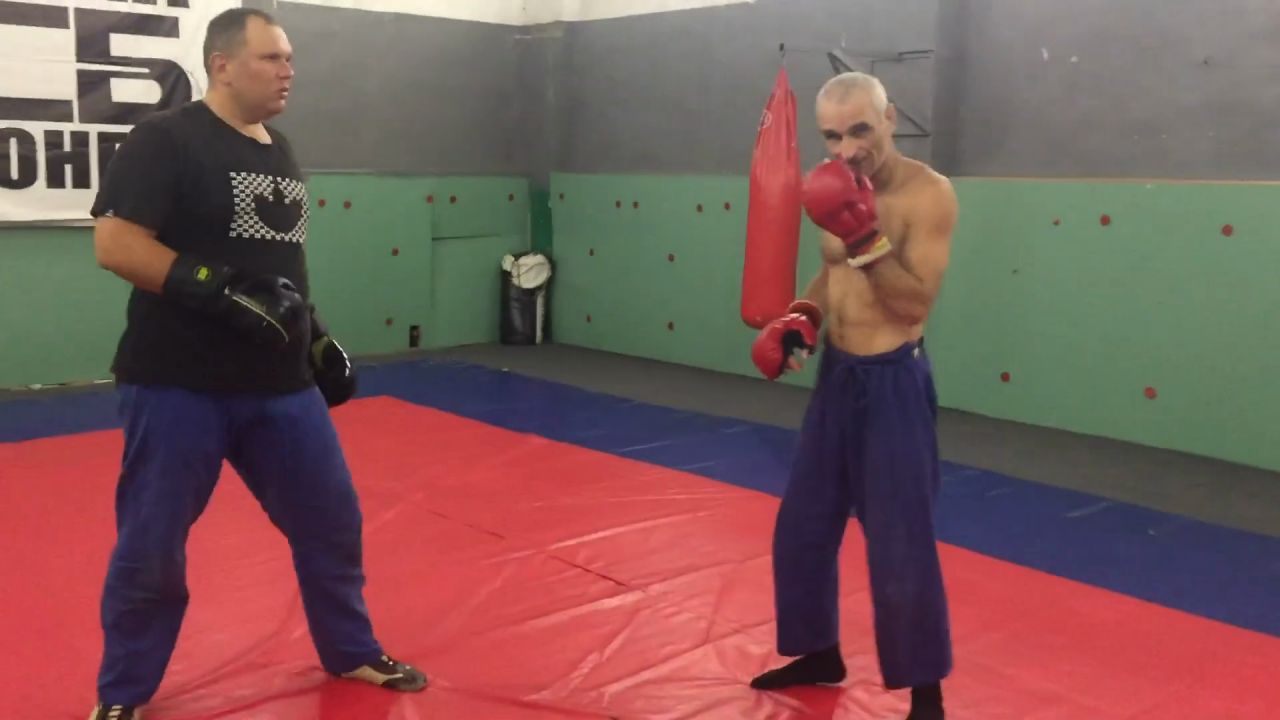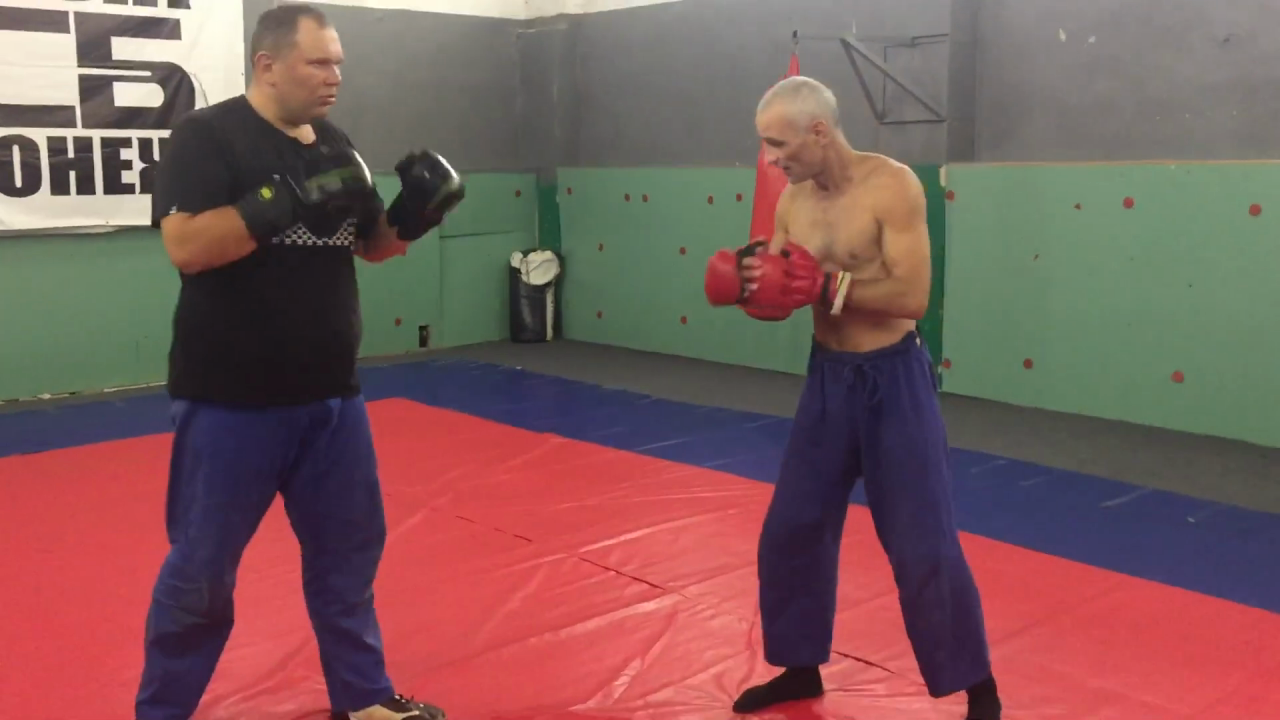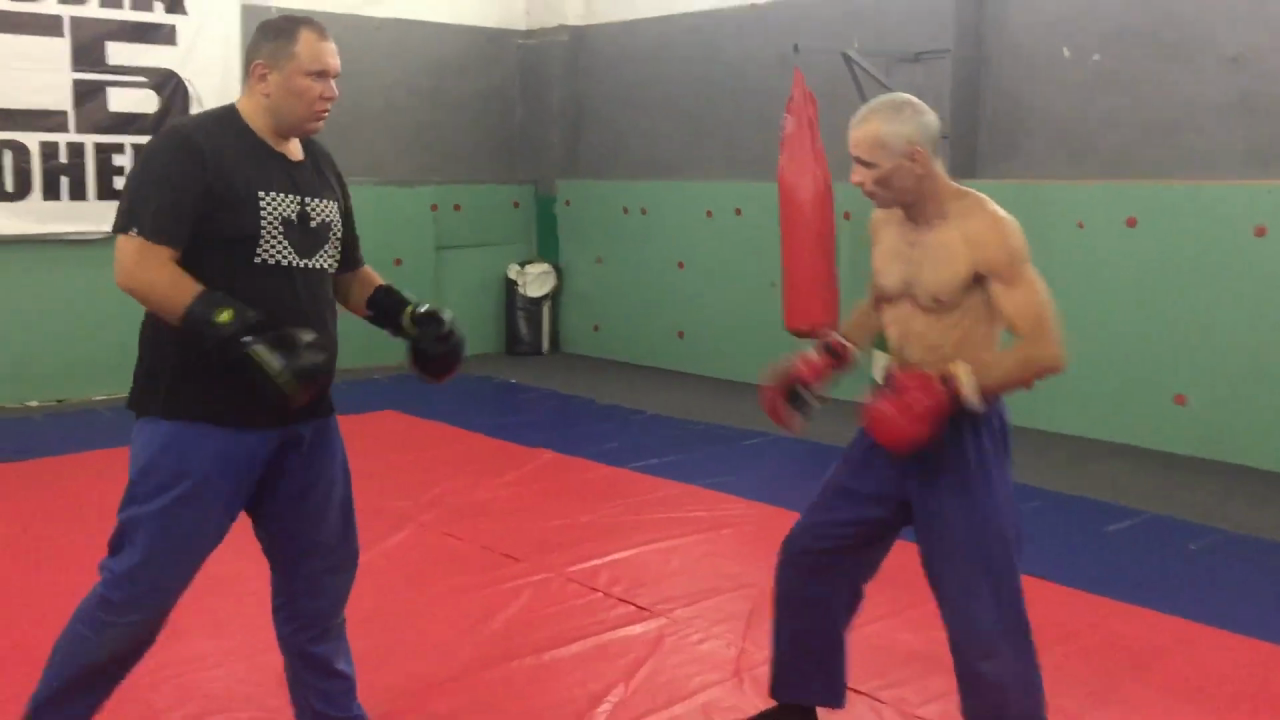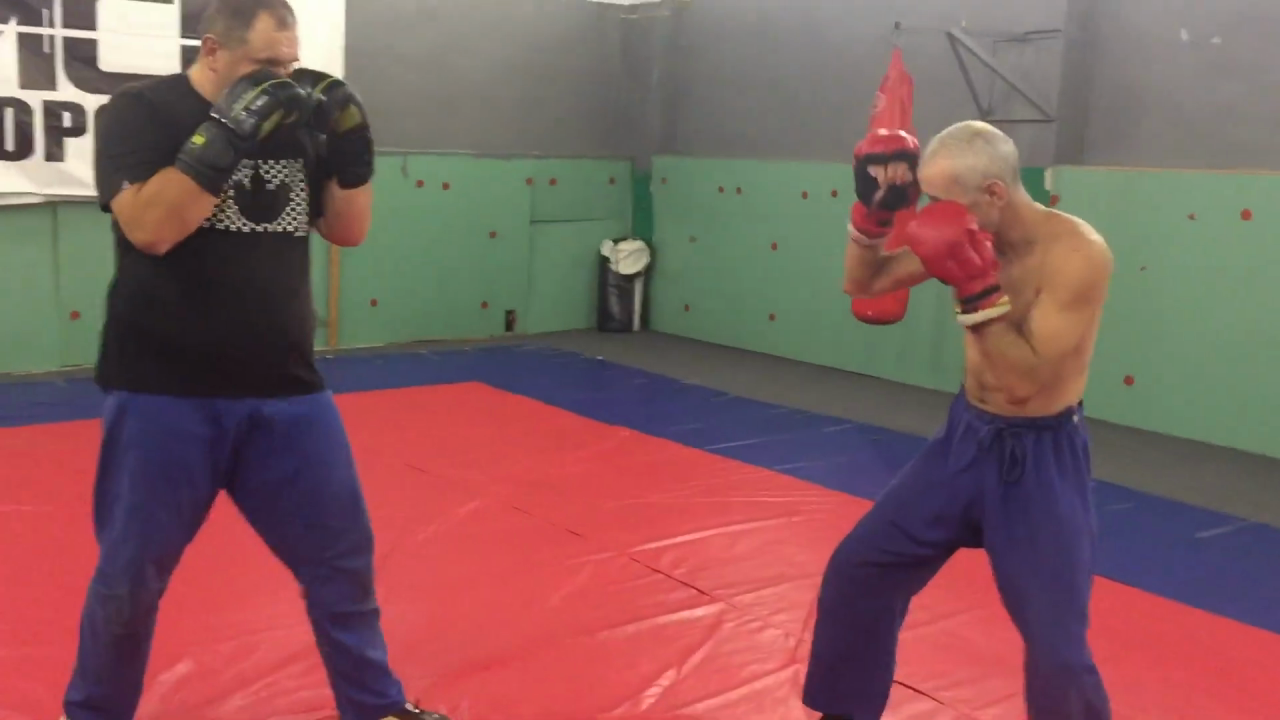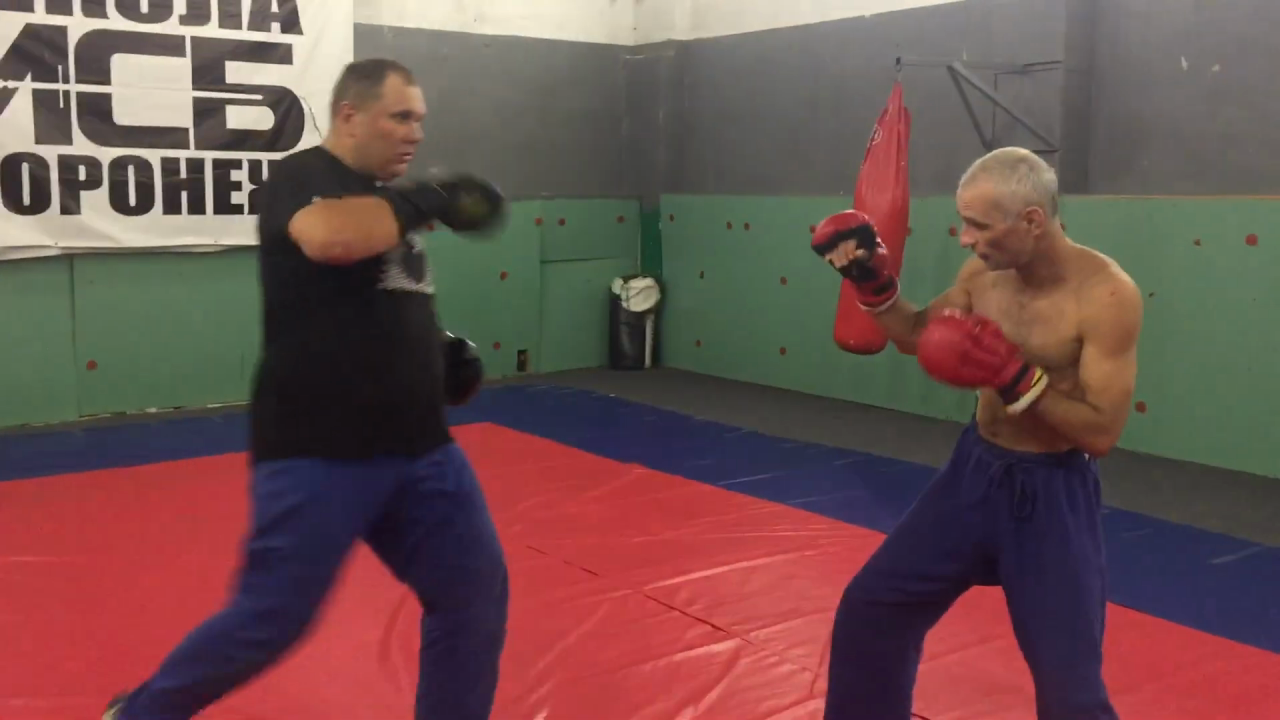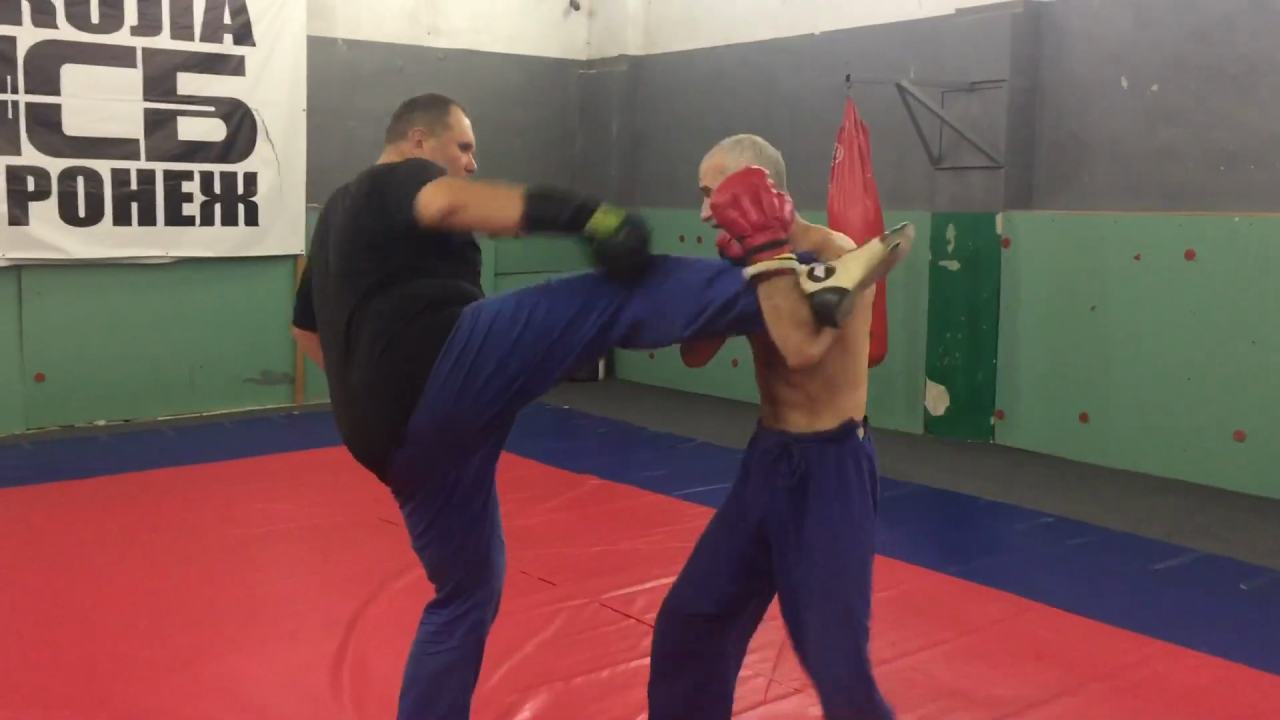
dt=0.7s
person 1, frame 1
left shoulder: (278, 150)
right shoulder: (166, 139)
right elbow: (115, 244)
left wrist: (316, 336)
right wrist: (222, 293)
left hip: (278, 383)
right hip: (180, 386)
left knee: (331, 519)
right knee: (150, 546)
left ankle: (352, 652)
person 1, frame 2
left shoulder: (332, 144)
right shoulder: (208, 135)
left elbow: (370, 238)
right elbow: (185, 244)
left wrist: (417, 207)
right wrist: (287, 201)
left hip: (330, 394)
right hip: (231, 397)
left knee: (349, 545)
right knee: (204, 561)
person 1, frame 3
left shoulder: (319, 163)
right shoulder: (191, 148)
left elbow: (341, 272)
right elbow: (138, 265)
left wrist: (408, 317)
right wrist: (246, 337)
left hip: (301, 415)
right hip: (198, 416)
left knee: (321, 573)
right knee: (142, 584)
person 1, frame 4
left shoulder: (294, 121)
right shoulder: (139, 114)
left elbow: (350, 229)
right elbow: (148, 227)
left wrist: (349, 140)
right wrist: (227, 133)
left hip: (286, 387)
right hip: (166, 390)
left knee: (339, 548)
right knee: (134, 567)
person 1, frame 5
left shoulder: (385, 201)
right shoulder: (300, 177)
right elbow: (327, 236)
left wrist: (441, 348)
right wrist: (439, 200)
left hip: (415, 445)
right hip: (317, 449)
left knee: (474, 595)
right knee: (270, 620)
person 1, frame 6
left shoulder: (346, 212)
right shoulder: (397, 180)
left elbow: (312, 329)
right elbow: (457, 204)
right wrist: (586, 215)
left hip: (396, 427)
right hip: (442, 367)
left knee: (467, 593)
right knee: (618, 292)
person 2, frame 1
left shoulder: (929, 193)
right shoulder: (834, 188)
left elbow: (912, 306)
left wrist: (865, 237)
right wrist: (801, 317)
left hip: (893, 383)
right hip: (835, 376)
left knee: (900, 549)
right knee: (803, 526)
right ankle: (821, 653)
person 2, frame 2
left shoulder: (892, 184)
right shoulder: (793, 200)
left elbow: (912, 297)
right elbow: (774, 288)
left wrist: (825, 286)
right wrist: (746, 279)
left hip: (895, 379)
right hip: (828, 378)
left knee: (925, 547)
right knee: (791, 529)
right ankle: (801, 668)
person 2, frame 3
left shoulder: (987, 229)
right shoulder: (884, 220)
left elbow: (1046, 352)
left wrist: (949, 390)
right wrist: (825, 358)
left hip: (962, 434)
right hip: (894, 423)
left knee: (984, 620)
right knee: (810, 554)
person 2, frame 4
left shoulder: (1078, 253)
right shoulder: (967, 237)
left elbow: (1027, 384)
right elbow: (863, 281)
left wrist: (977, 289)
left hip: (1040, 456)
right hip: (966, 436)
left knee: (1056, 645)
right knee: (858, 569)
person 2, frame 5
left shoulder: (1107, 295)
right shoulder: (986, 271)
left elbow: (1101, 432)
right elbow: (915, 337)
left wrist: (1014, 379)
right wrist: (873, 285)
left hip: (1051, 493)
right hip: (974, 470)
right knee: (871, 606)
person 2, frame 6
left shoulder: (833, 253)
right shoulder: (752, 258)
left elbow: (804, 349)
right elbow: (696, 355)
left wrist: (766, 253)
left hip: (830, 468)
right hip: (767, 460)
left knee: (833, 660)
right knee: (691, 616)
